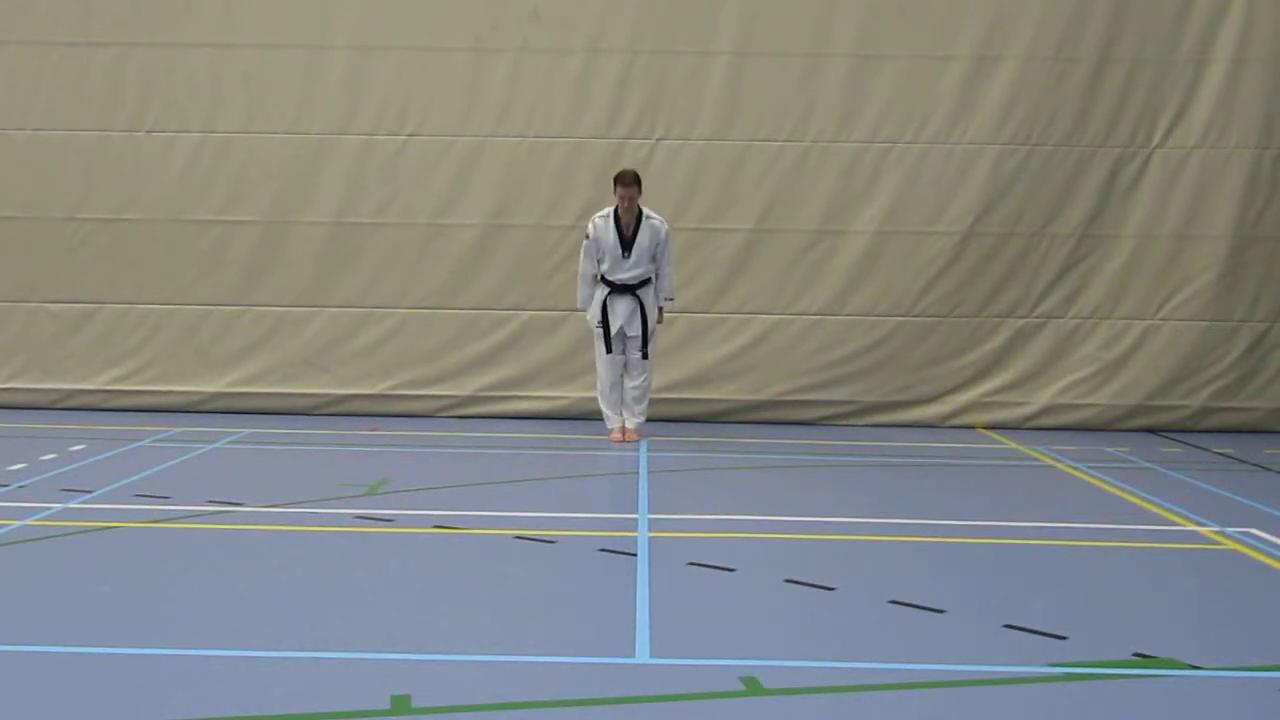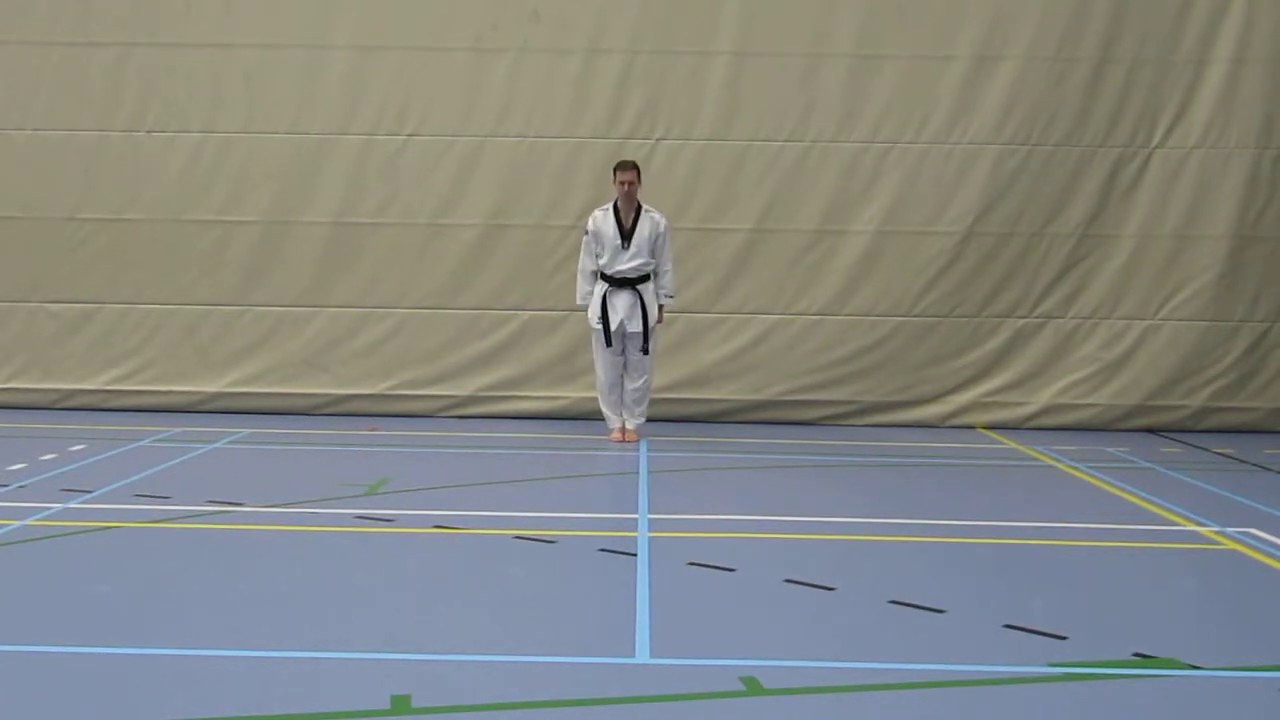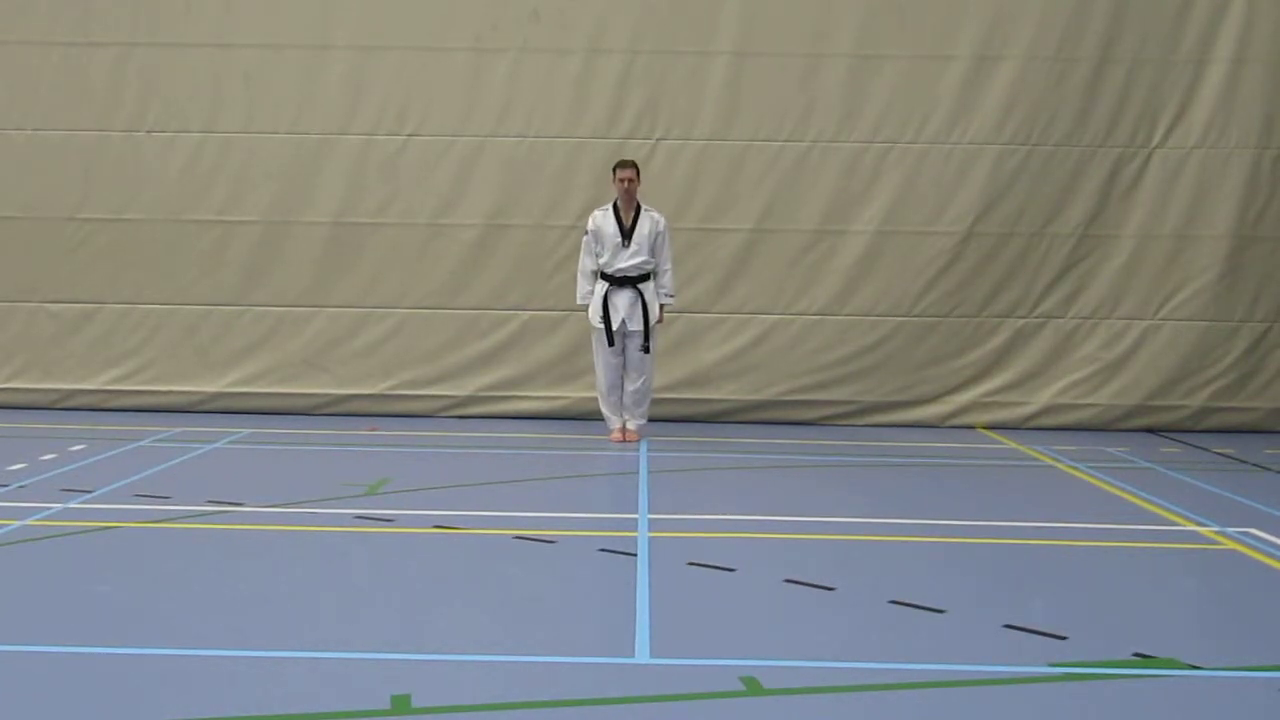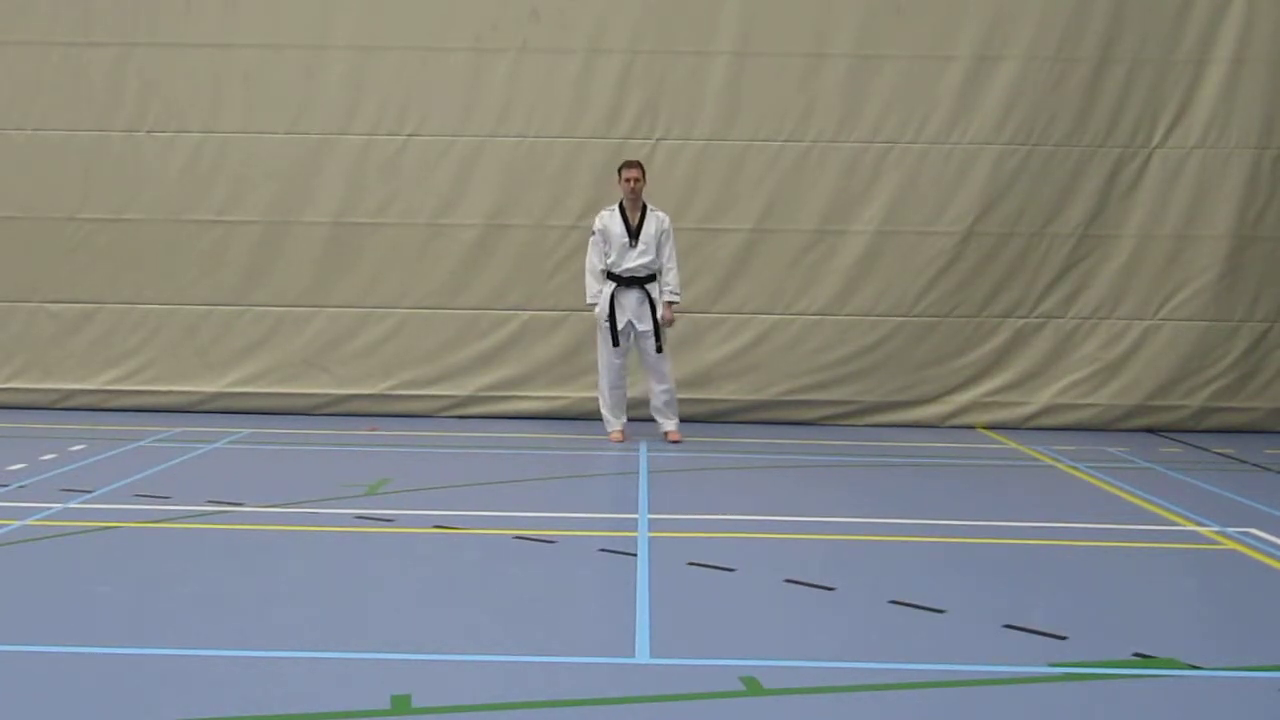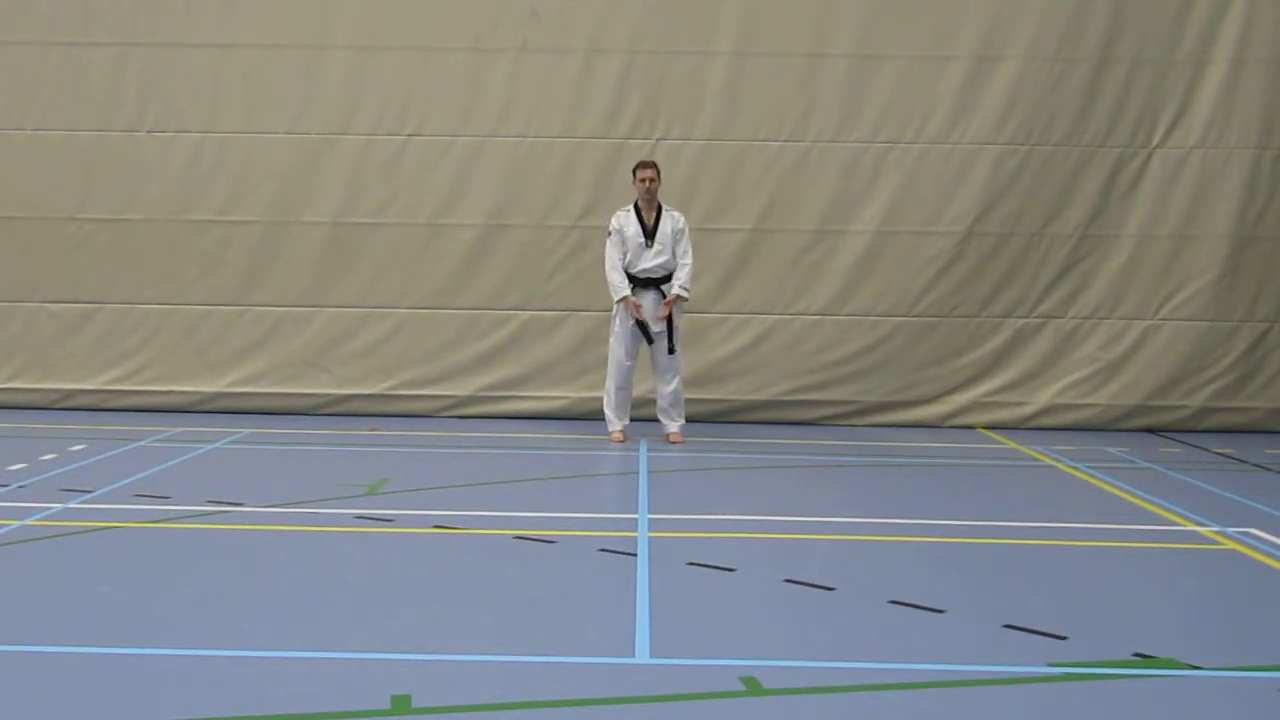
dt=0.4s
person 1, frame 1
left shoulder: (658, 226)
right shoulder: (598, 224)
left elbow: (664, 269)
right elbow: (587, 268)
left wrist: (661, 306)
right wrist: (588, 307)
left hip: (641, 301)
right hip: (608, 301)
left knee: (639, 367)
right knee: (608, 367)
left ankle: (632, 424)
right ankle: (614, 423)
person 1, frame 2
left shoulder: (656, 221)
right shoulder: (598, 219)
left elbow: (664, 266)
right elbow: (587, 264)
left wrist: (661, 305)
right wrist: (588, 303)
left hip: (641, 298)
right hip: (607, 298)
left knee: (639, 366)
right knee: (608, 366)
left ankle: (632, 423)
right ankle: (615, 423)
person 1, frame 3
left shoulder: (655, 221)
right shoulder: (598, 219)
left elbow: (663, 265)
right elbow: (587, 264)
left wrist: (662, 304)
right wrist: (588, 303)
left hip: (641, 297)
right hip: (608, 297)
left knee: (639, 366)
right knee: (608, 366)
left ankle: (633, 423)
right ankle: (615, 423)
person 1, frame 4
left shoulder: (660, 220)
right shoulder: (604, 219)
left elbow: (668, 264)
right elbow: (594, 264)
left wrist: (669, 304)
right wrist: (597, 304)
left hip: (647, 297)
right hip: (615, 297)
left knee: (658, 363)
right knee: (611, 365)
left ankle: (669, 423)
right ankle: (615, 424)
person 1, frame 5
left shoulder: (676, 220)
right shoulder: (620, 219)
left elbow: (684, 262)
right elbow: (613, 263)
left wrist: (675, 295)
right wrist: (626, 297)
left hip: (663, 297)
right hip: (631, 297)
left knee: (669, 365)
right knee: (620, 364)
left ankle: (673, 425)
right ankle: (617, 423)
